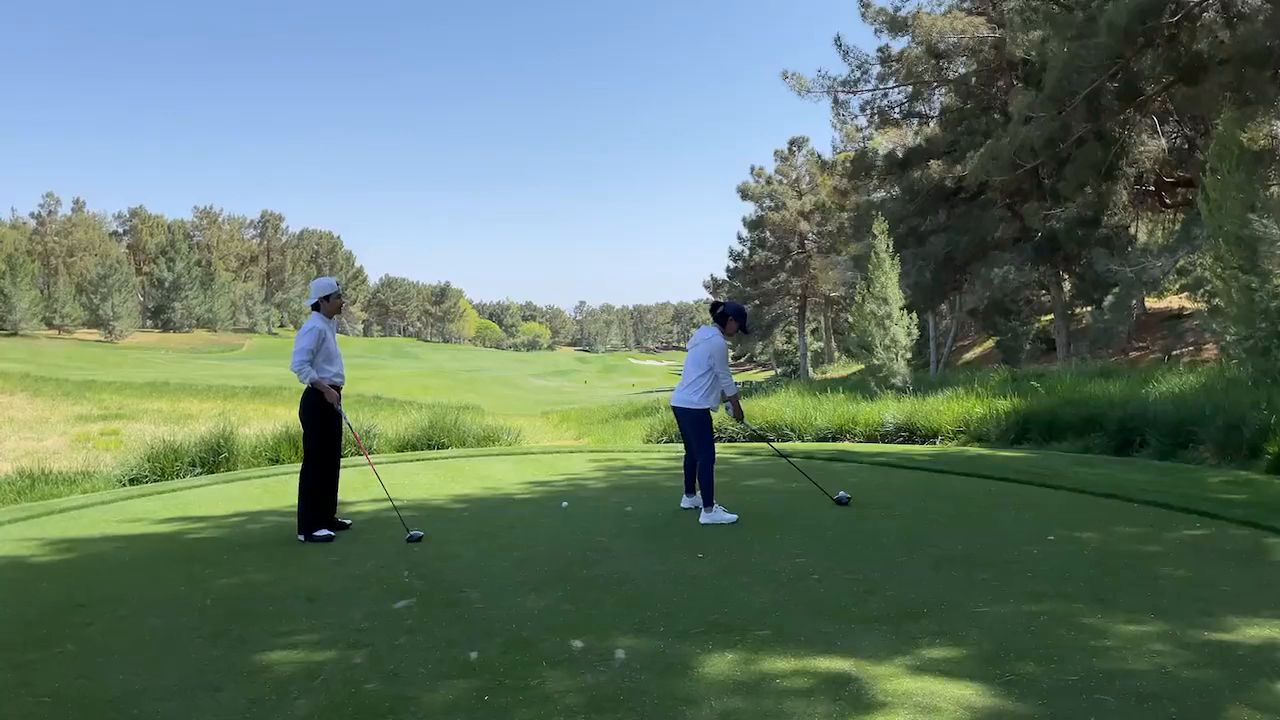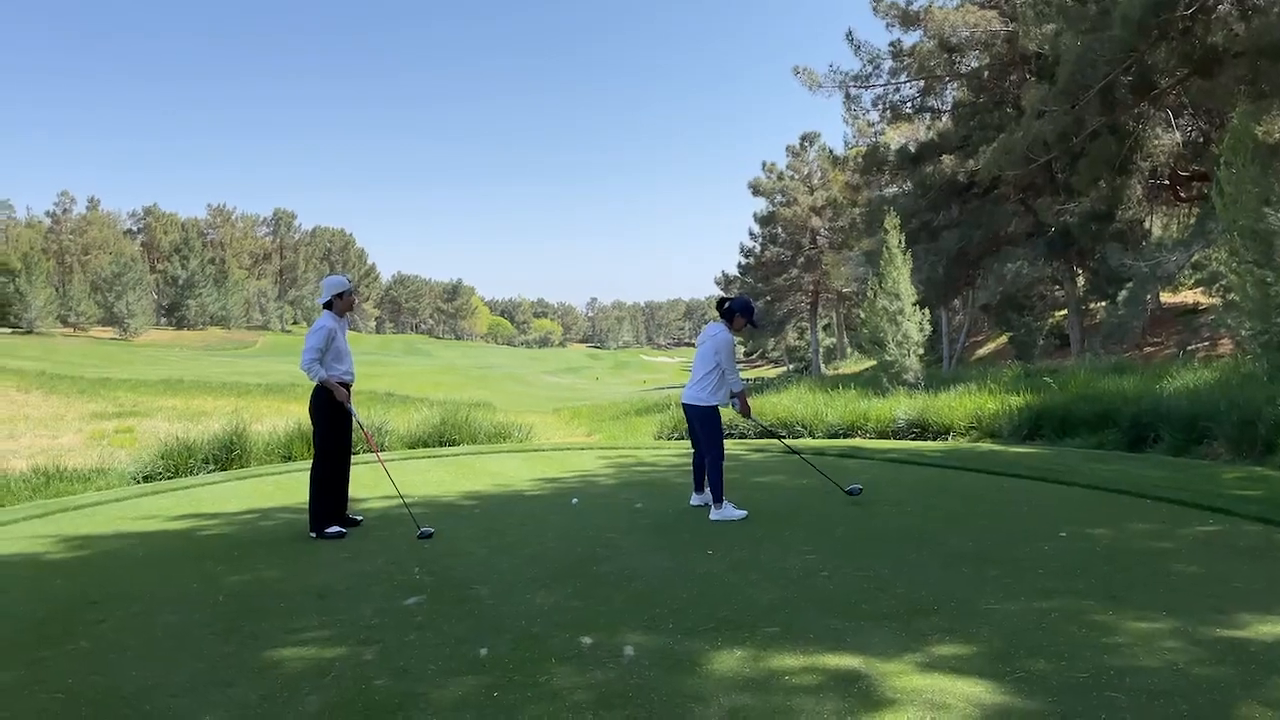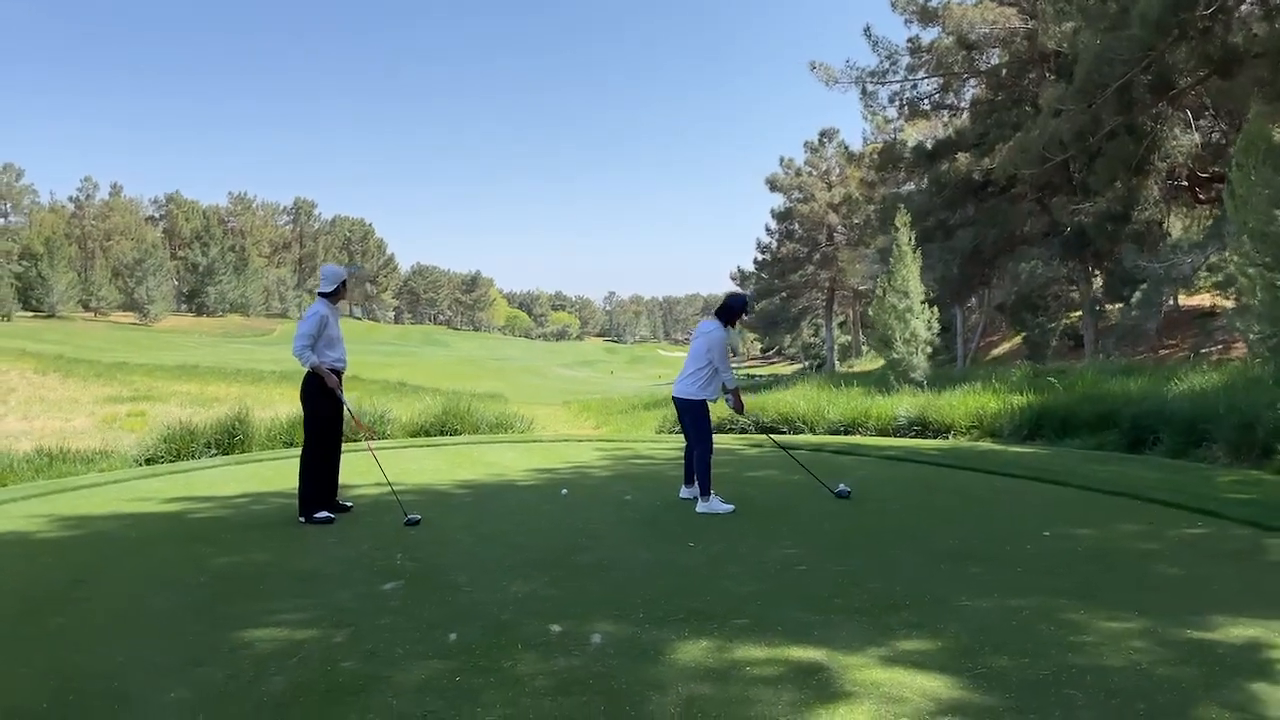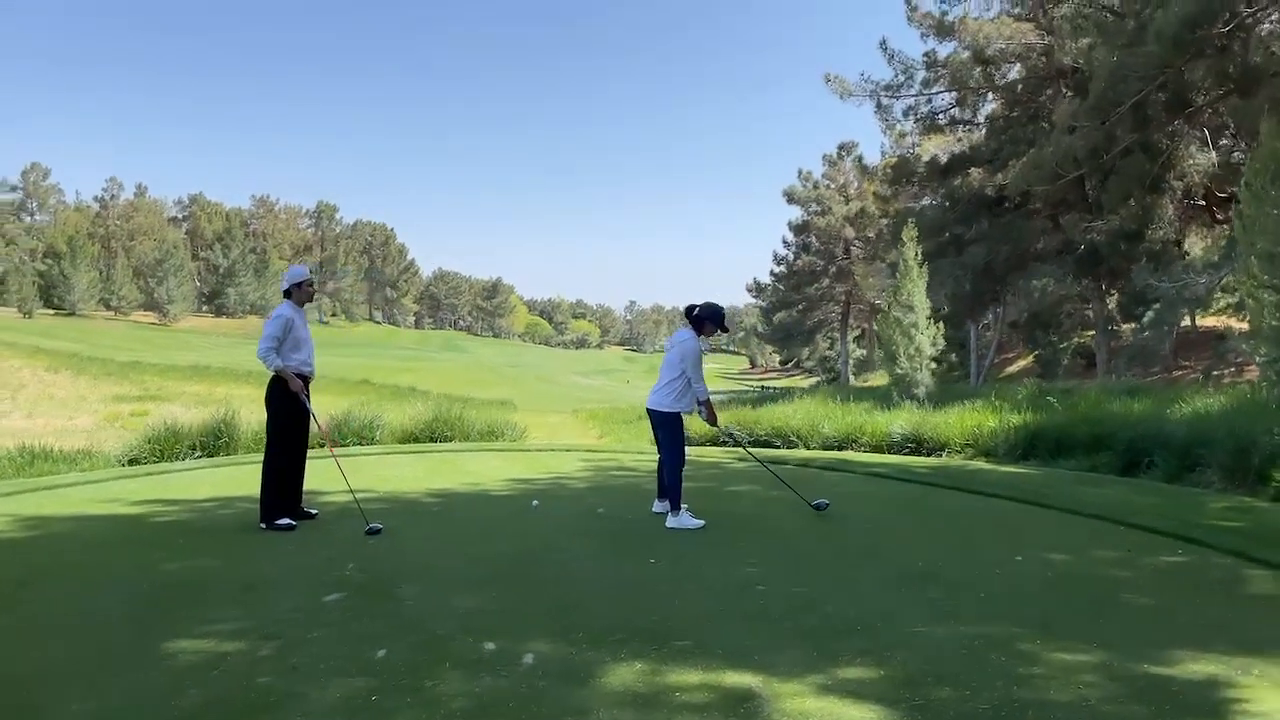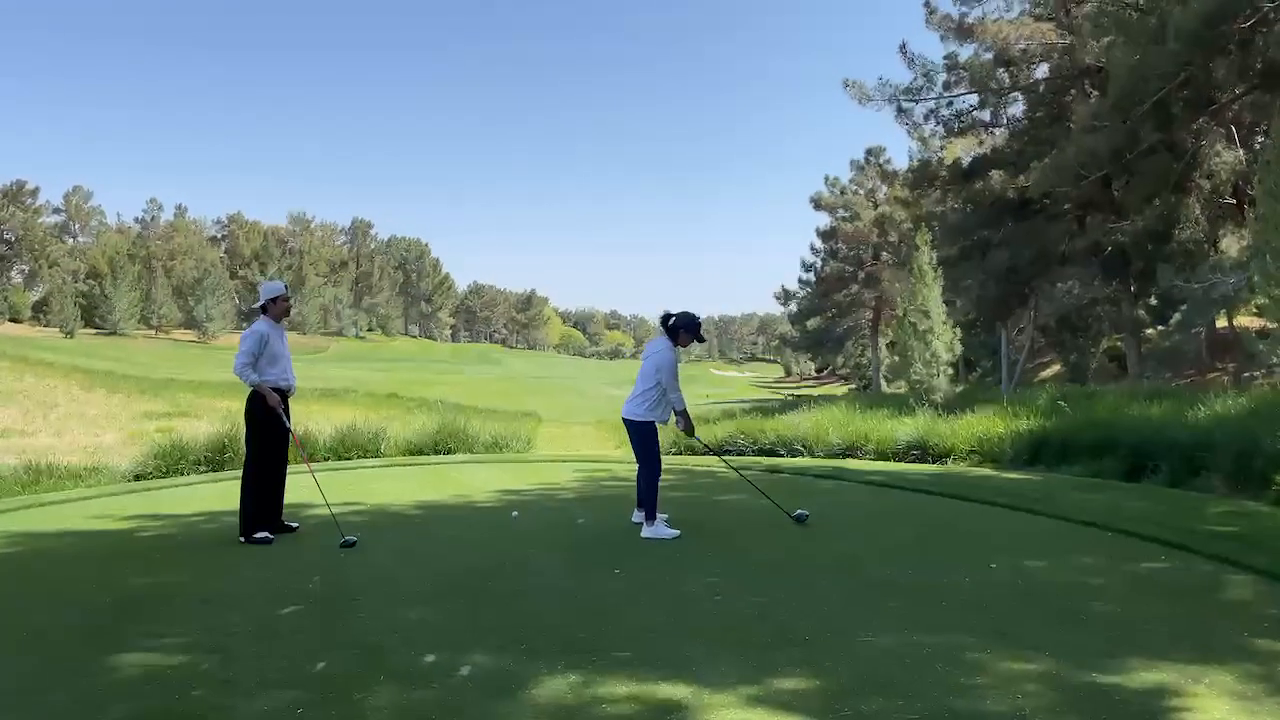
dt=0.7s
person 1, frame 1
left shoulder: (328, 326)
right shoulder: (314, 328)
right elbow: (299, 365)
right wrist: (326, 389)
left hip: (329, 399)
right hip: (318, 400)
left knee: (331, 460)
right knee: (315, 461)
left ankle: (326, 517)
right ankle: (308, 526)
person 1, frame 2
left shoulder: (339, 324)
right shoulder: (325, 326)
right elbow: (309, 363)
right wrist: (335, 388)
left hip: (340, 397)
right hip: (328, 398)
left knee: (341, 457)
right knee: (326, 458)
left ankle: (337, 513)
right ankle: (320, 523)
person 1, frame 3
left shoulder: (331, 313)
right shoulder: (317, 313)
right elbow: (300, 349)
right wrist: (326, 374)
left hip: (331, 384)
right hip: (319, 384)
left knee: (332, 444)
right knee: (316, 445)
left ankle: (327, 499)
right ankle: (309, 508)
person 1, frame 4
left shoulder: (299, 316)
right shoulder: (283, 316)
right elbow: (265, 352)
right wrist: (290, 378)
left hip: (300, 387)
right hip: (285, 388)
left knee: (297, 449)
right knee: (279, 450)
left ankle: (292, 506)
right ankle: (271, 514)
person 1, frame 5
left shoulder: (279, 332)
right shoulder: (258, 331)
right elbow: (242, 367)
right wrist: (267, 393)
left hip: (280, 401)
right hip: (263, 402)
left knee: (277, 463)
right knee: (258, 464)
left ankle: (272, 519)
right ankle: (250, 527)
person 2, frame 1
left shoulder: (703, 334)
right shoulder: (717, 342)
right elbow: (724, 377)
left wrist: (726, 398)
right wrist: (736, 406)
left hip: (681, 402)
right hip: (694, 406)
left knee: (693, 451)
right knee: (706, 456)
left ankle: (690, 496)
right ankle: (709, 511)
person 2, frame 2
left shoulder: (712, 330)
right shoulder: (724, 337)
right elbow: (731, 373)
left wrist: (736, 396)
right wrist: (743, 402)
left hip: (692, 399)
right hip: (703, 403)
left knee: (702, 450)
right knee: (715, 454)
left ankle: (699, 494)
right ankle: (718, 507)
person 2, frame 3
left shoulder: (707, 325)
right shoulder: (718, 335)
right elbow: (724, 370)
left wrist: (727, 391)
right wrist: (736, 398)
left hip: (682, 392)
right hip: (693, 397)
left knee: (694, 443)
right knee: (703, 447)
left ankle: (689, 487)
right ankle: (705, 500)
person 2, frame 4
left shoulder: (681, 335)
right shoulder: (691, 344)
right elbow: (696, 381)
left wrist: (700, 404)
right wrist: (709, 410)
left hip: (658, 405)
right hip: (667, 408)
left knee: (667, 456)
right knee: (675, 460)
left ankle: (662, 501)
right ankle: (675, 515)
person 2, frame 5
left shoulder: (658, 345)
right shoulder: (666, 354)
right elbow: (673, 392)
left wrist: (679, 416)
right wrist: (687, 421)
left hip: (635, 414)
right hip: (641, 417)
left knee: (646, 465)
right knee: (653, 468)
left ankle: (641, 511)
right ankle: (650, 525)
